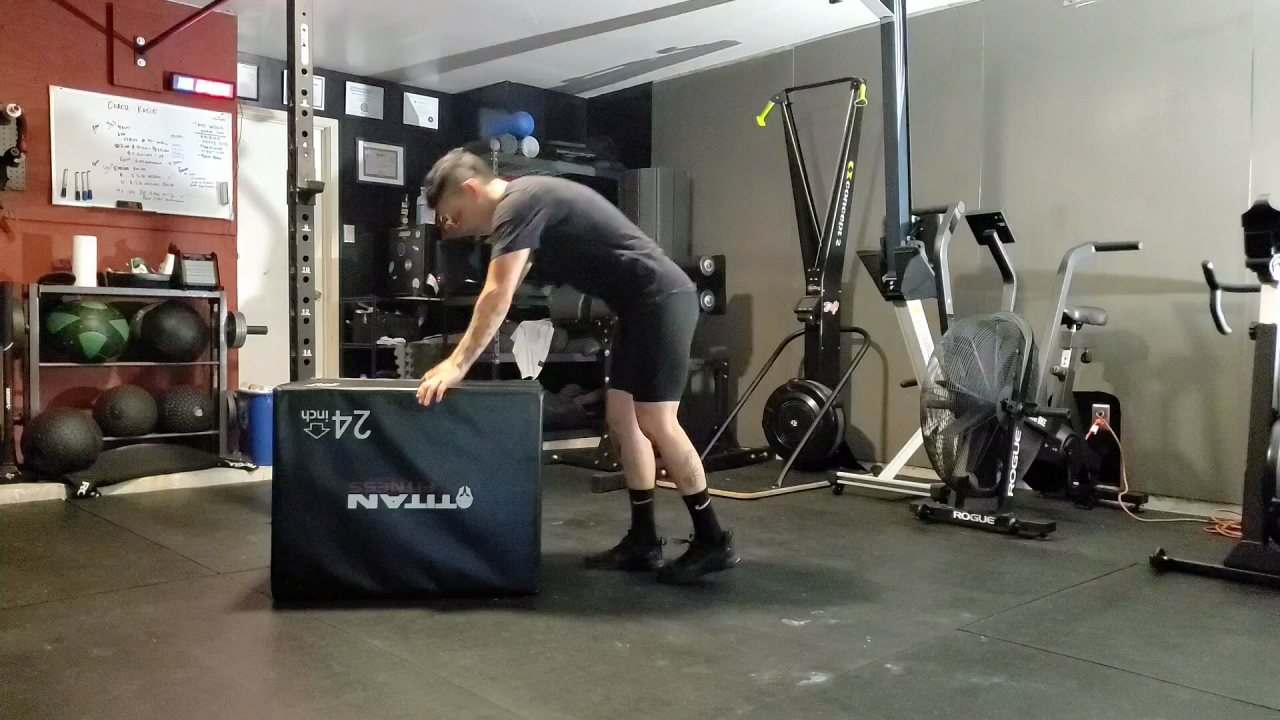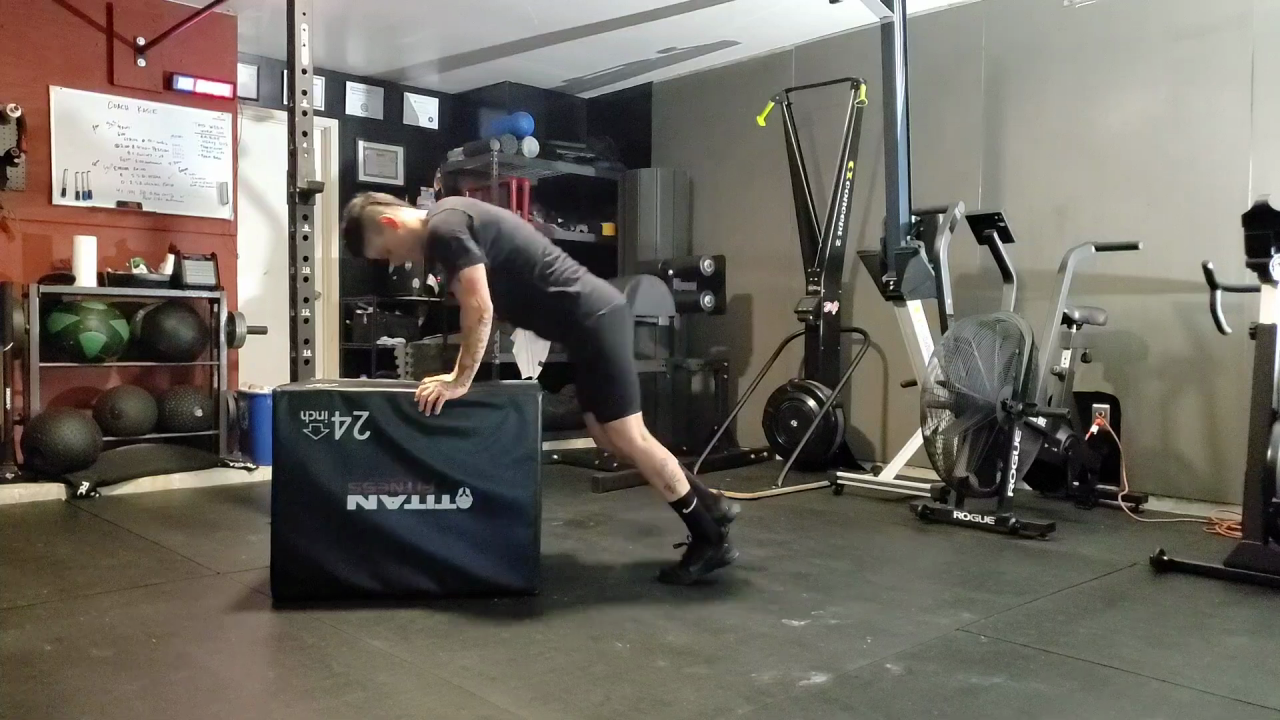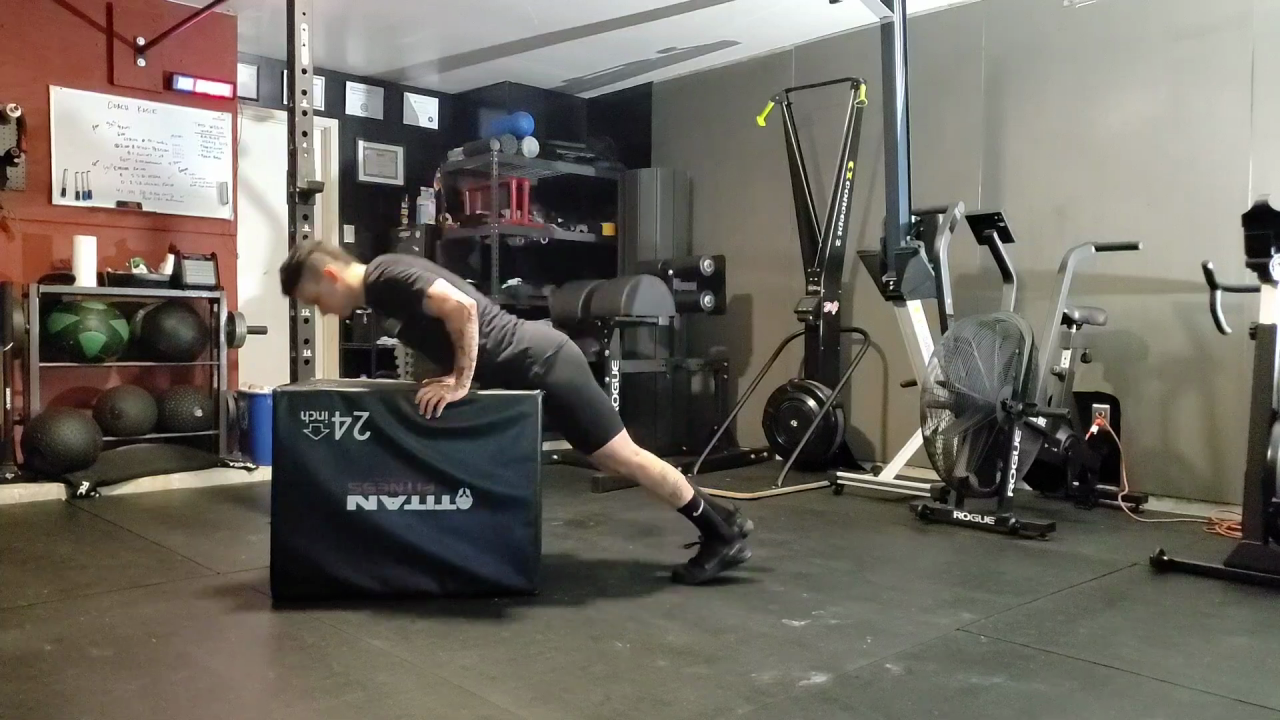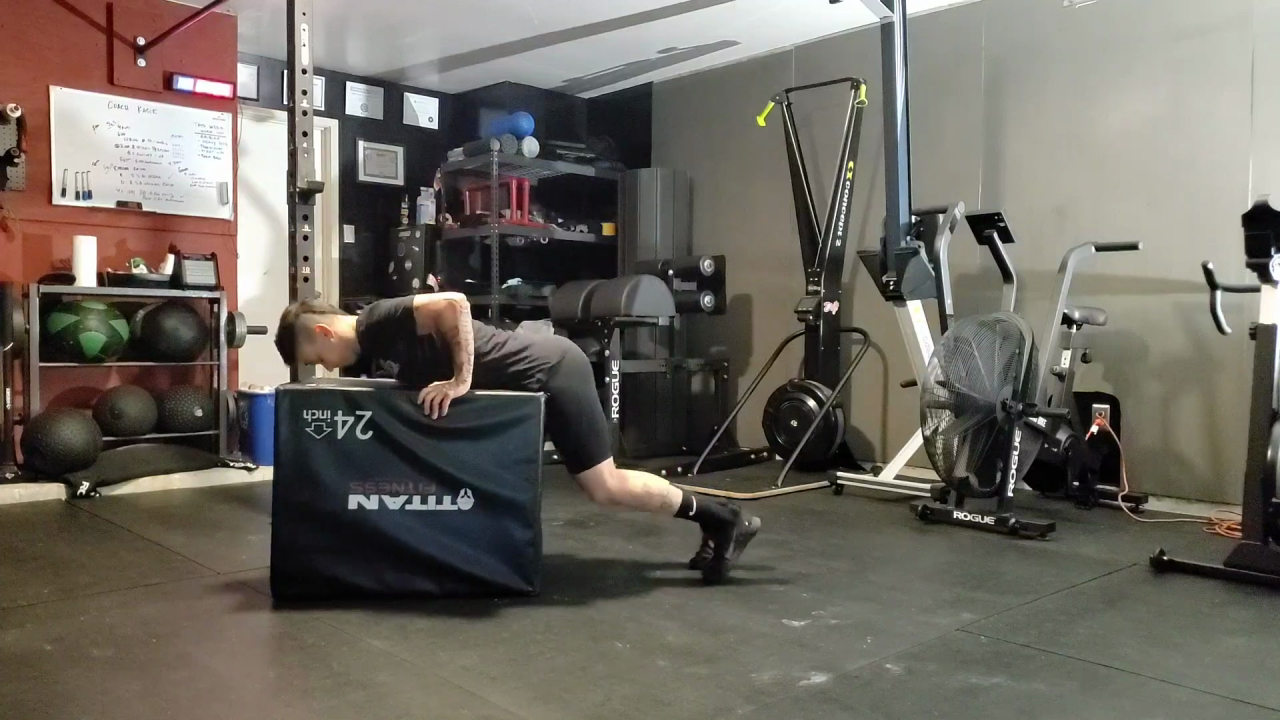
dt=0.4s
person 1, frame 1
left shoulder: (519, 203)
right shoulder: (521, 203)
left elbow: (499, 295)
right elbow: (502, 293)
left wrist: (458, 364)
left hip: (662, 298)
right hip: (641, 304)
left knee: (657, 423)
right knee: (623, 418)
left ankle: (714, 541)
right ankle: (642, 541)
person 1, frame 2
left shoulder: (443, 227)
right shoulder: (447, 222)
left elbow: (479, 308)
right elbow: (477, 307)
left wrist: (461, 380)
right wrist: (460, 374)
left hip: (592, 314)
right hip: (586, 315)
left knee: (627, 435)
right knee: (606, 433)
left ankle: (711, 539)
right ankle: (707, 504)
person 1, frame 3
left shoulder: (384, 278)
right shoulder: (382, 287)
left elbow: (463, 310)
left wrist: (460, 384)
right wrist: (452, 379)
left hip: (544, 363)
right hip: (537, 362)
left knee: (621, 455)
right knee: (613, 458)
left ankle: (724, 534)
right ankle: (720, 523)
person 1, frame 4
left shoulder: (376, 323)
right shoulder: (378, 349)
left elbow: (453, 305)
left wrist: (461, 382)
left hip: (551, 373)
right hip: (545, 373)
left knee: (603, 486)
right knee: (601, 482)
left ankle: (727, 521)
right ankle: (715, 519)
